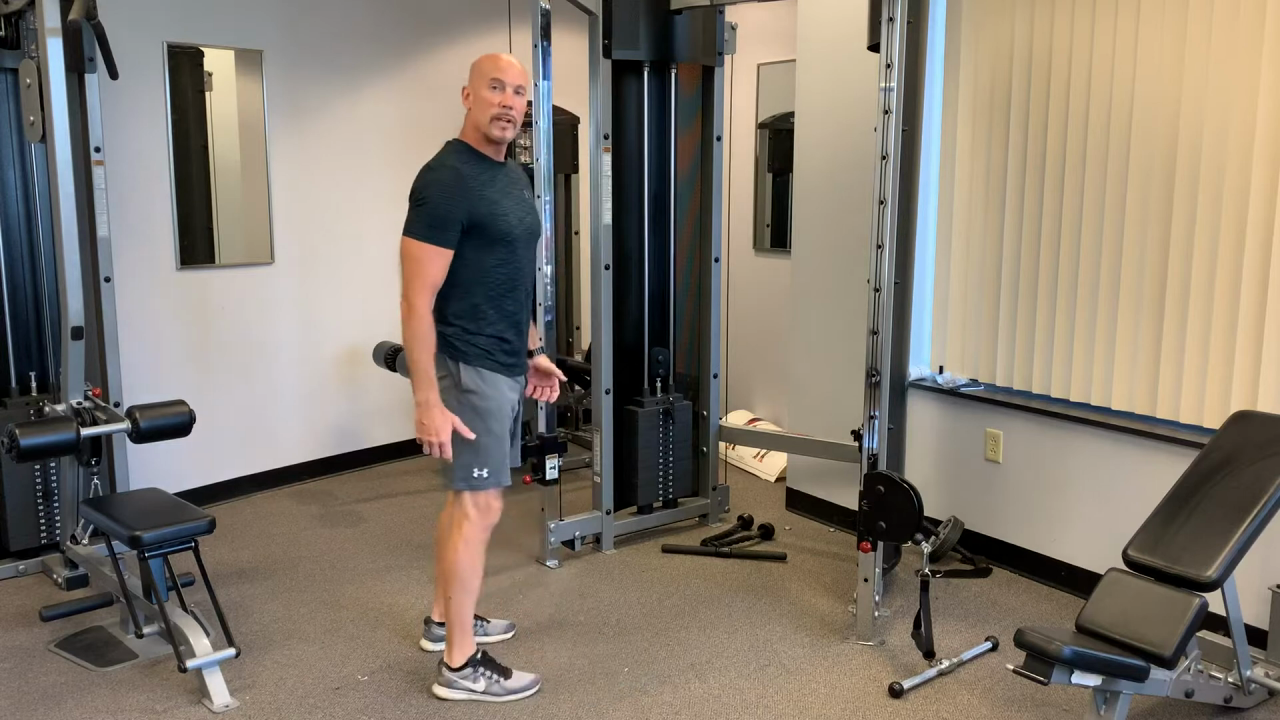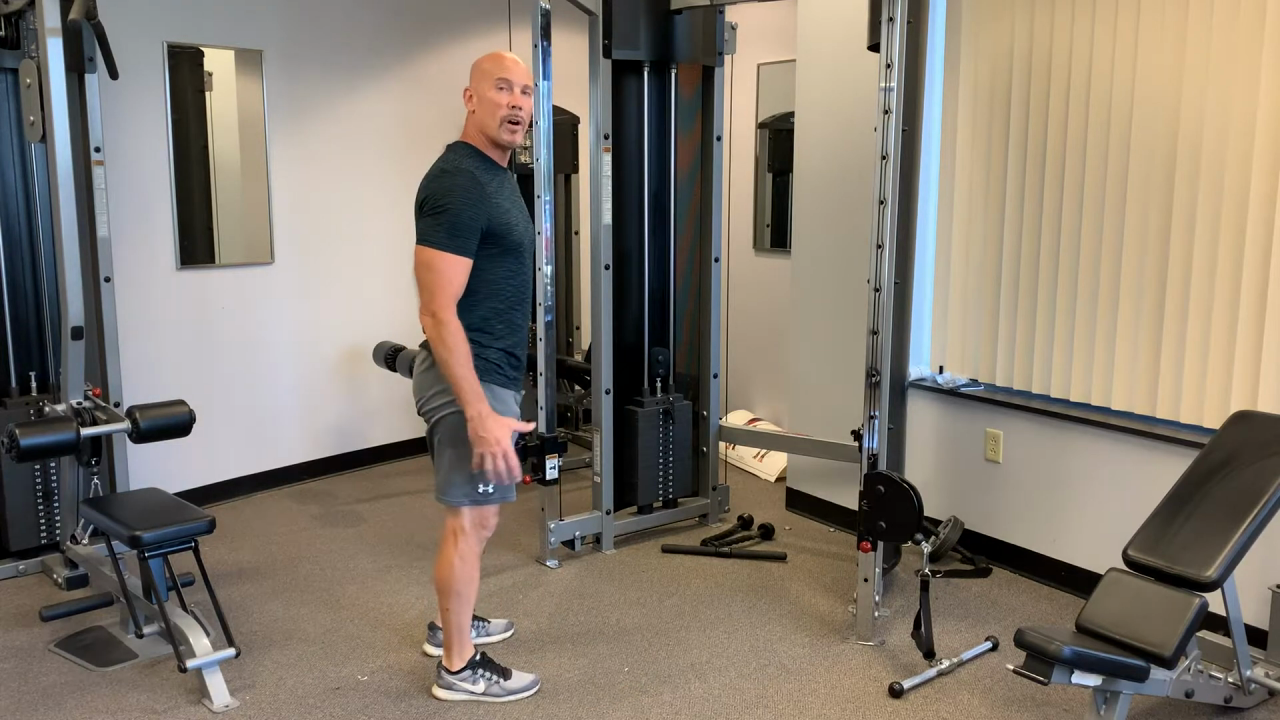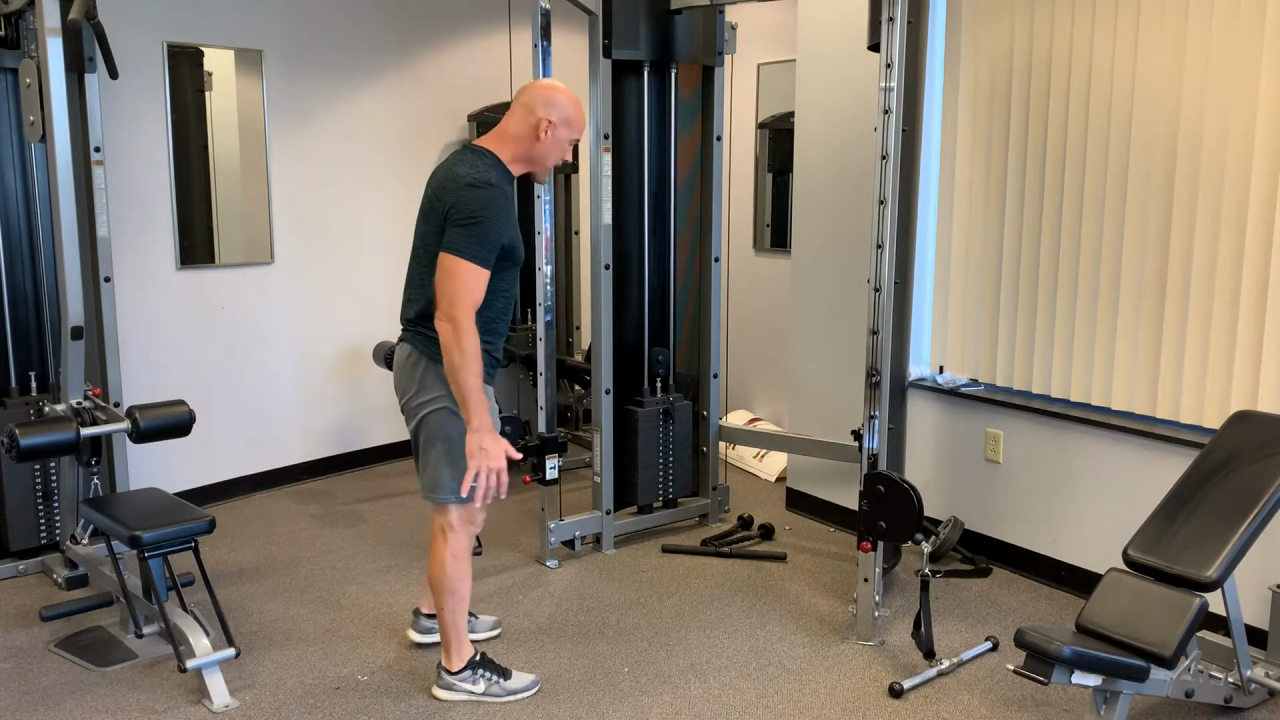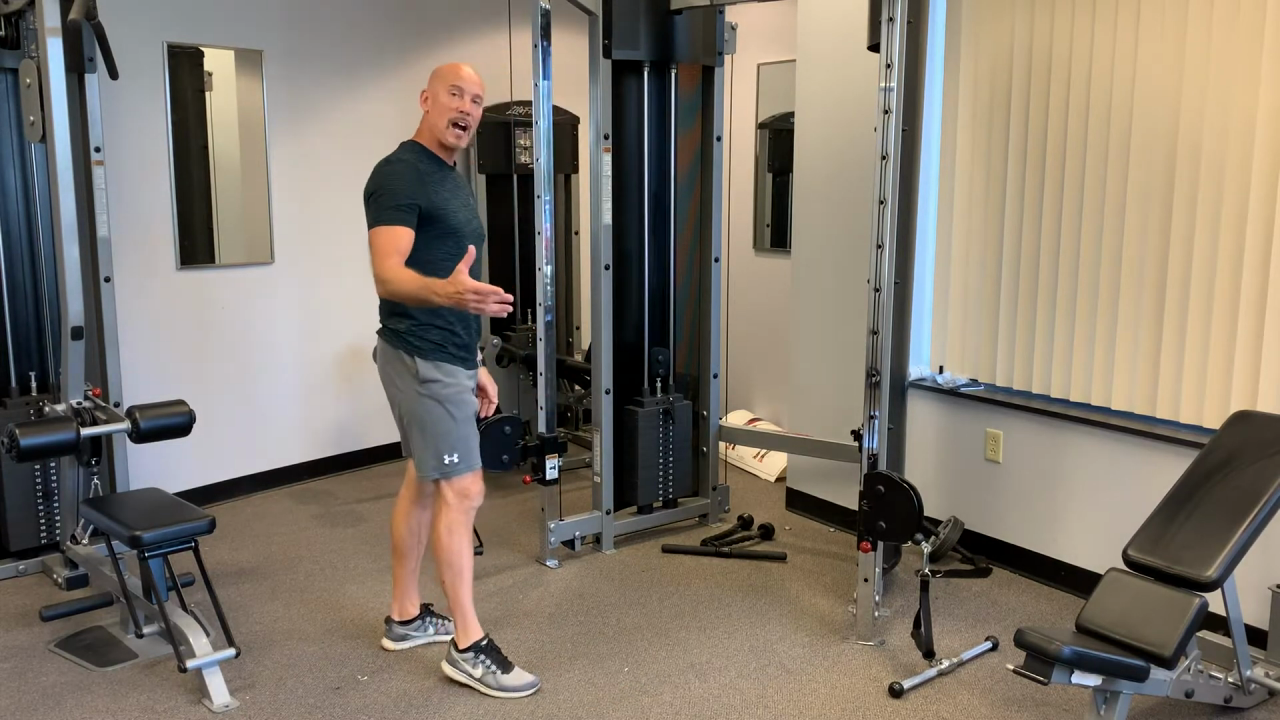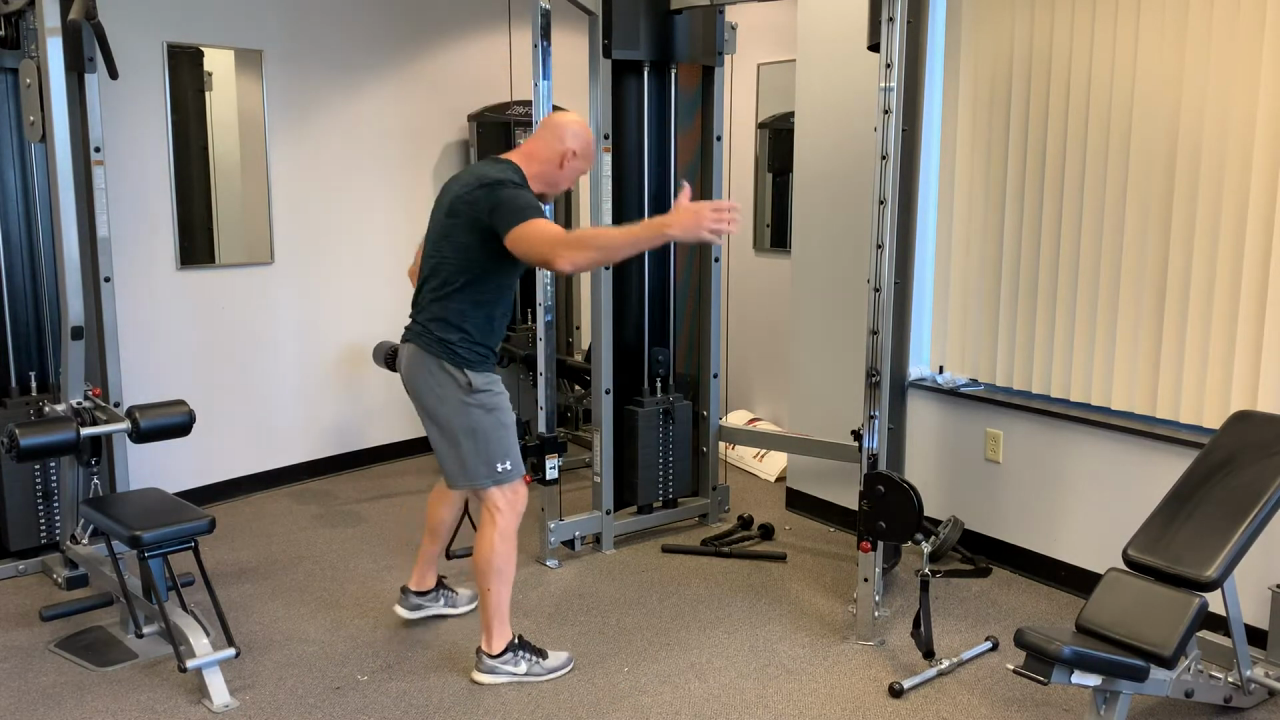
dt=1s
person 1, frame 1
left shoulder: (513, 177)
right shoulder: (446, 180)
right elbow: (418, 301)
left wrist: (533, 351)
right wrist: (428, 401)
left hip: (501, 364)
right hip: (470, 369)
left knee: (467, 494)
right knee: (480, 508)
left ankle: (444, 618)
right ankle: (460, 663)
person 1, frame 2
left shoulder: (495, 176)
right shoulder: (458, 183)
right elbow: (439, 314)
right wrist: (480, 413)
left hip: (492, 375)
right hip: (470, 380)
left knee: (477, 510)
right knee: (472, 519)
left ankle: (450, 623)
right ankle: (459, 666)
person 1, frame 3
left shoulder: (469, 168)
right shoulder: (483, 196)
right elbow: (454, 320)
right wrist: (480, 430)
left hip: (435, 363)
right hip: (444, 371)
left knee: (454, 505)
right knee: (461, 514)
left ankle: (434, 612)
right ankle: (459, 666)
person 1, frame 4
left shoulder: (454, 181)
right shoulder: (398, 174)
right elbow: (390, 277)
left wrist: (477, 363)
right wrist: (449, 291)
left hip: (448, 359)
right hip: (421, 359)
left knee: (424, 483)
right knee: (462, 491)
left ankle: (406, 617)
right ankle: (469, 645)
person 1, frame 5
left shoulder: (478, 179)
right shoulder: (503, 193)
left elbow: (417, 269)
right elbow: (565, 254)
right wrist: (666, 227)
left hip: (430, 353)
right hip: (455, 366)
left knee: (464, 477)
right knee: (505, 500)
left ankle: (421, 588)
right ankle: (499, 648)
